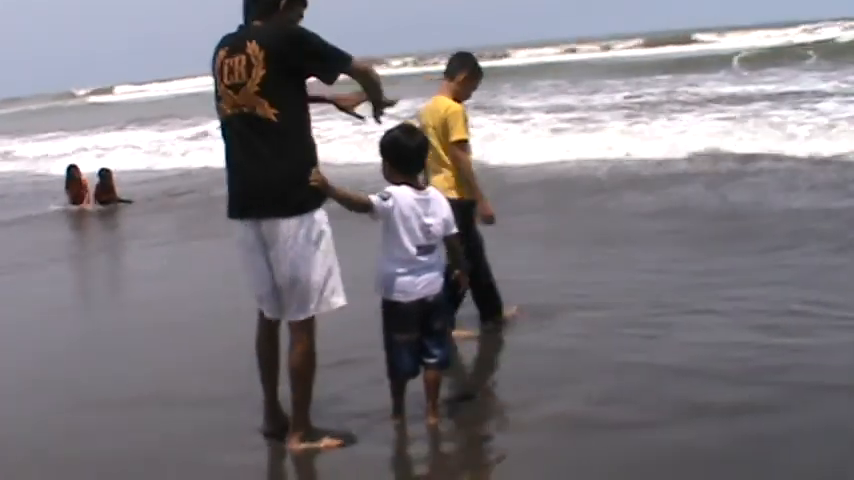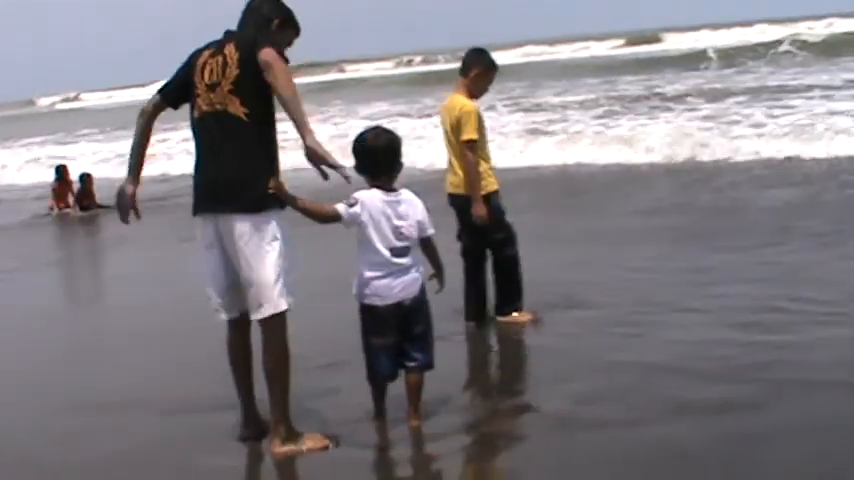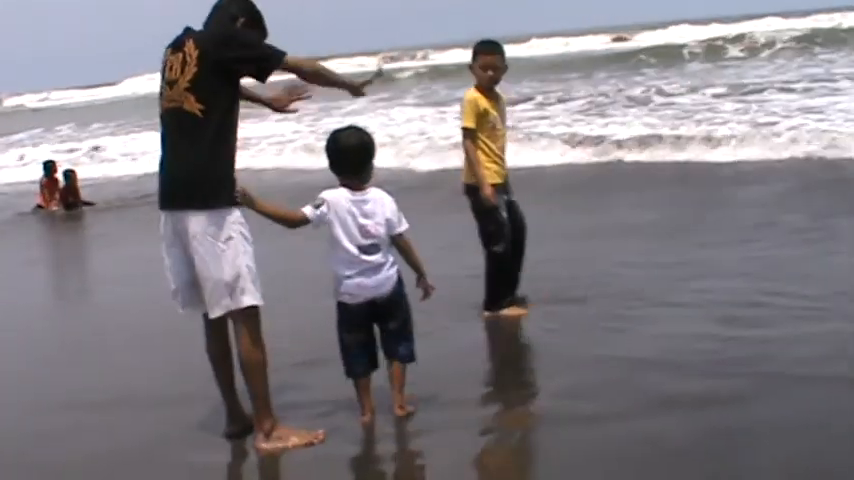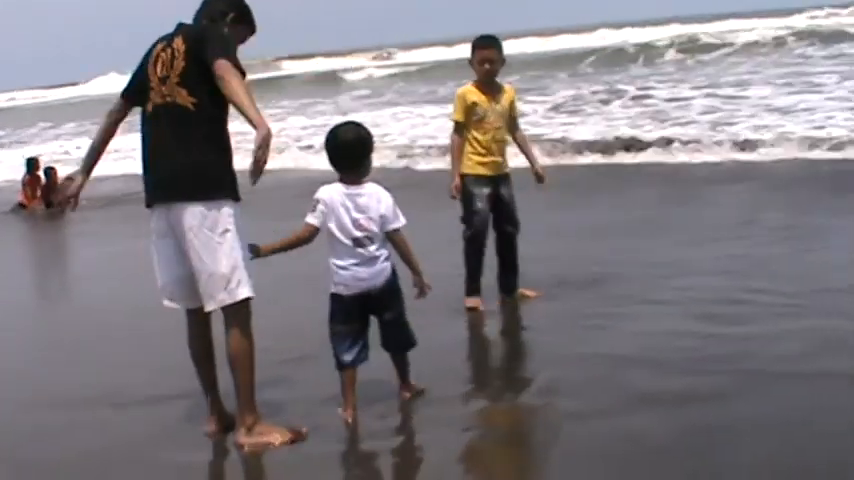
dt=0.4s
person 1, frame 1
left shoulder: (223, 49)
right shoulder: (287, 38)
right elbow: (362, 71)
left wrist: (335, 100)
right wrist: (376, 100)
left hip: (244, 202)
right hip: (292, 197)
left knee: (269, 312)
right knee: (301, 317)
left ankle: (272, 414)
right ankle: (301, 430)
person 1, frame 2
left shoulder: (201, 57)
right shoulder: (262, 40)
left elbow: (149, 111)
right elbow: (272, 64)
left wrist: (132, 180)
right wrist: (309, 137)
left hip: (208, 203)
right hip: (253, 200)
left knee: (238, 316)
right knee: (272, 316)
left ankle: (251, 418)
right ankle: (284, 432)
person 1, frame 3
left shoulder: (177, 49)
right shoulder: (226, 39)
right elbow: (300, 66)
left wrist: (268, 101)
right wrist: (349, 85)
left hip: (174, 198)
right hip: (211, 198)
left knee: (214, 316)
right knee: (242, 312)
left ankle: (234, 415)
right ankle: (267, 428)
person 1, frame 4
left shoulder: (159, 48)
right shoulder: (211, 38)
left elbow: (117, 112)
right elbow: (225, 69)
left wrist: (85, 173)
right wrist: (261, 126)
left hip: (162, 195)
right hip: (205, 191)
left knee: (196, 309)
right knee: (235, 307)
left ankle: (217, 413)
right ankle: (250, 424)
person 2, frame 1
left shoulder: (393, 198)
right shoulder: (438, 198)
left elbow: (361, 205)
right elbow: (453, 242)
left wrist: (328, 188)
right wrist: (462, 269)
left hip: (400, 293)
right hip: (433, 288)
left knee: (400, 358)
right knee: (434, 355)
left ankle: (398, 412)
right ankle: (432, 411)
person 2, frame 2
left shoulder: (363, 202)
right shoulder: (412, 201)
left elbow: (326, 215)
right elbow: (427, 243)
left wrist: (288, 197)
right wrist: (439, 270)
left hip: (376, 296)
right hip: (411, 290)
left knee: (379, 360)
right knee: (415, 357)
left ankle: (380, 414)
right ankle: (414, 413)
person 2, frame 3
left shoulder: (330, 201)
right shoulder: (383, 199)
left elbow: (293, 220)
right elbow: (401, 242)
left wrist: (252, 202)
right wrist: (421, 275)
left hip: (351, 292)
right hip: (387, 286)
left knee: (358, 354)
right knee: (397, 347)
left ankle: (367, 409)
right ankle: (400, 402)
person 2, frame 4
left shoulder: (326, 196)
right shoulder: (380, 195)
left elbow: (306, 235)
right elbow: (397, 239)
left wrist: (265, 249)
right wrist: (417, 274)
left hip: (346, 284)
right hip: (381, 279)
left knee: (348, 348)
right knee: (395, 336)
left ankle: (349, 407)
right ankle: (406, 385)
person 3, frame 1
left shoulder: (426, 109)
right shoulder: (454, 110)
left elbow: (426, 155)
right elbow: (460, 158)
right wrist: (482, 201)
left hip: (439, 193)
right hip: (457, 195)
left knee: (474, 253)
right knee: (462, 258)
left ankle: (492, 312)
person 3, frame 2
left shoulder: (449, 104)
right shoulder: (468, 108)
right elbow: (470, 155)
right wrist: (478, 201)
left hip: (457, 190)
right hip: (477, 191)
left knee: (473, 252)
right knee: (505, 246)
left ankle: (476, 311)
right ankle: (508, 308)
person 3, frame 3
left shoulder: (498, 98)
right shoulder: (472, 99)
right elbow: (469, 143)
right wrist: (483, 184)
left hip: (499, 179)
right hip: (483, 182)
left knee: (517, 230)
right knee: (499, 241)
left ankle: (507, 293)
right ankle: (496, 303)
person 3, frame 4
left shoulder: (508, 92)
right shoulder: (465, 94)
left elbow: (515, 130)
right elbow: (458, 135)
left wrist: (534, 163)
right wrist: (456, 174)
left hip: (500, 172)
right hip: (473, 173)
left knee: (509, 230)
right knee: (476, 230)
left ankle: (510, 286)
right ankle: (472, 292)
